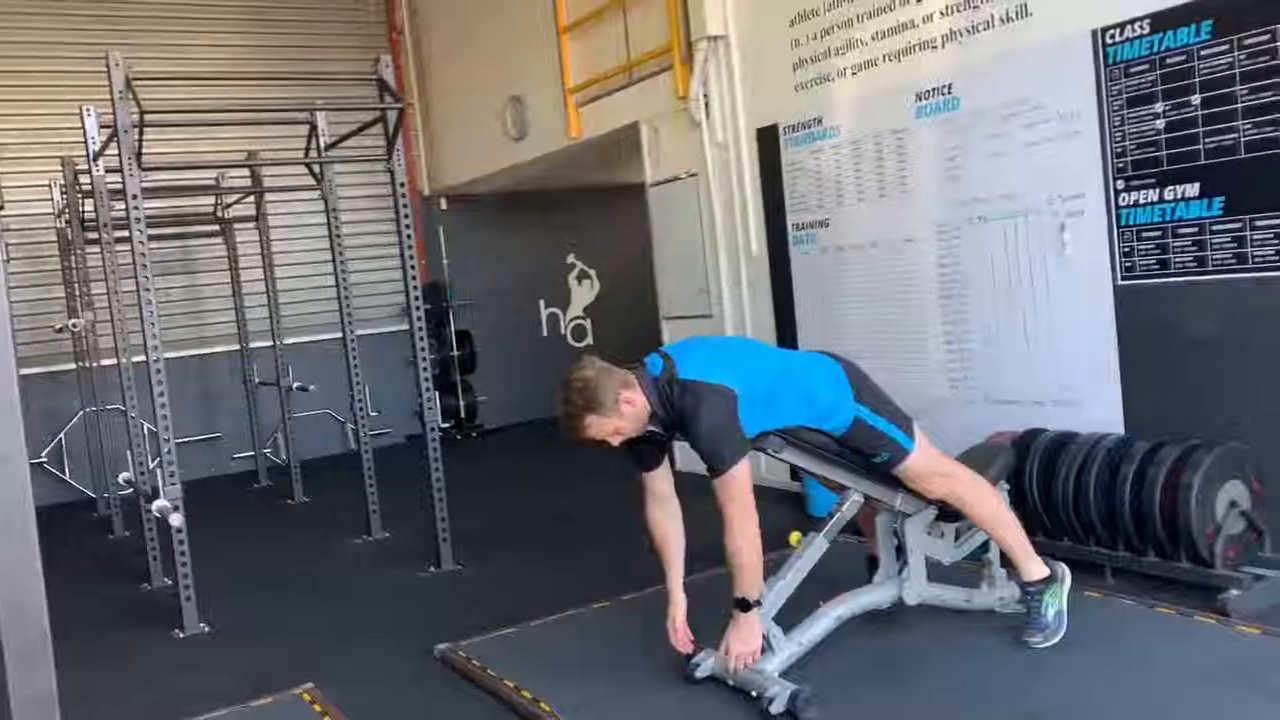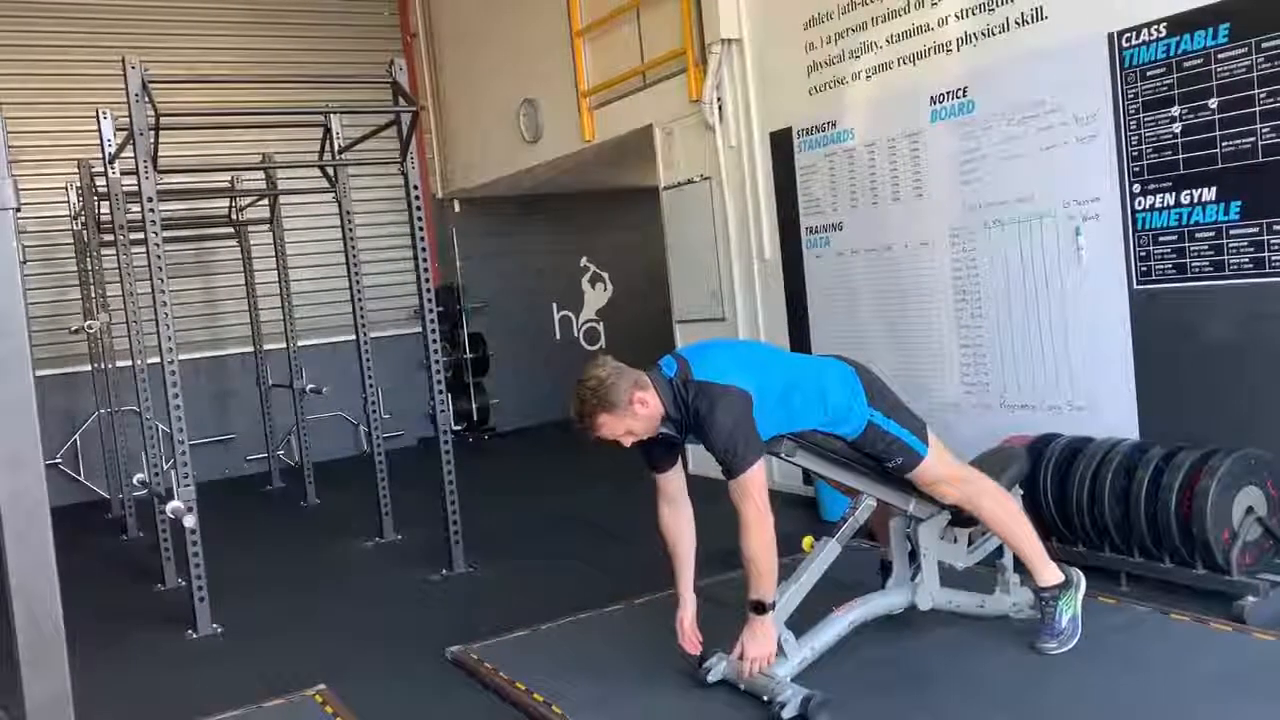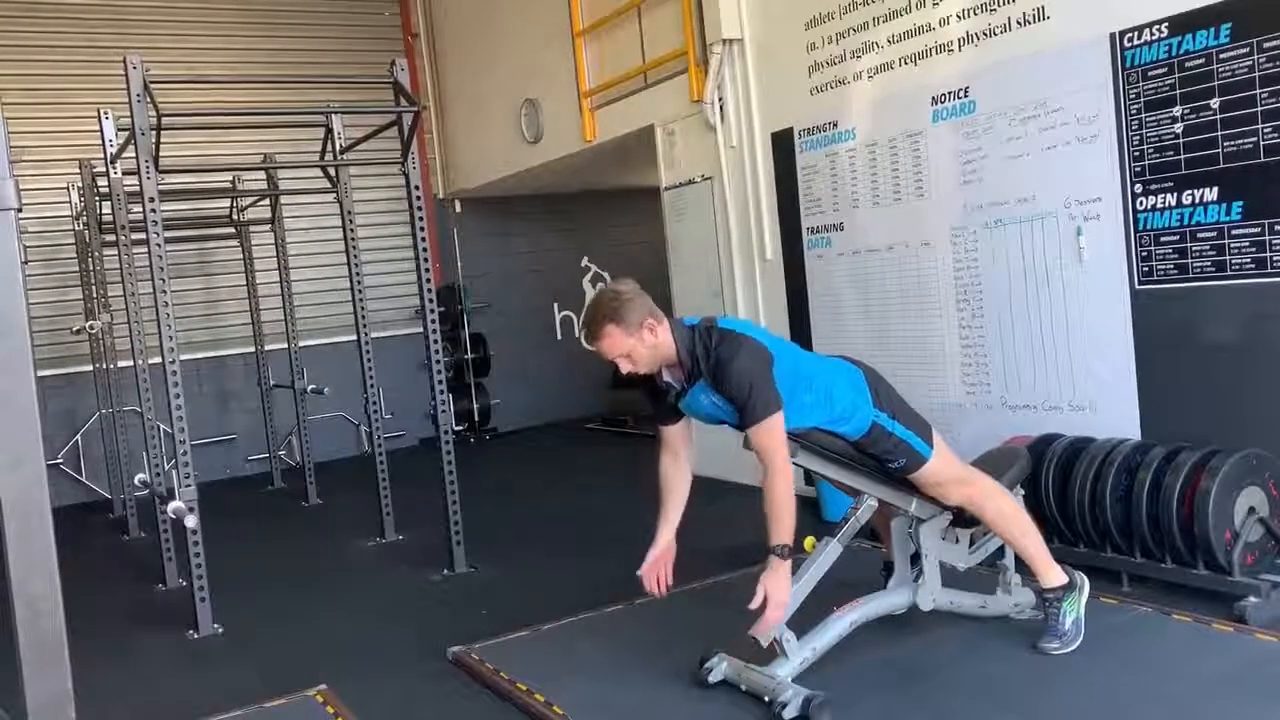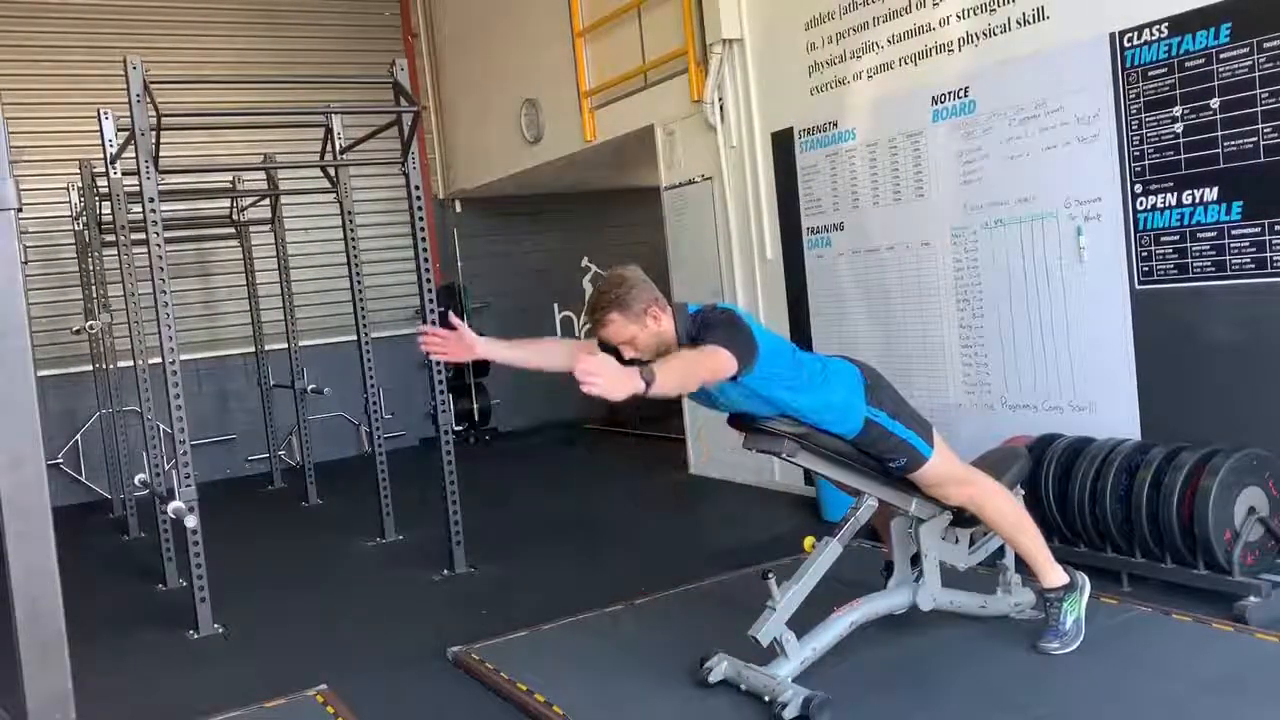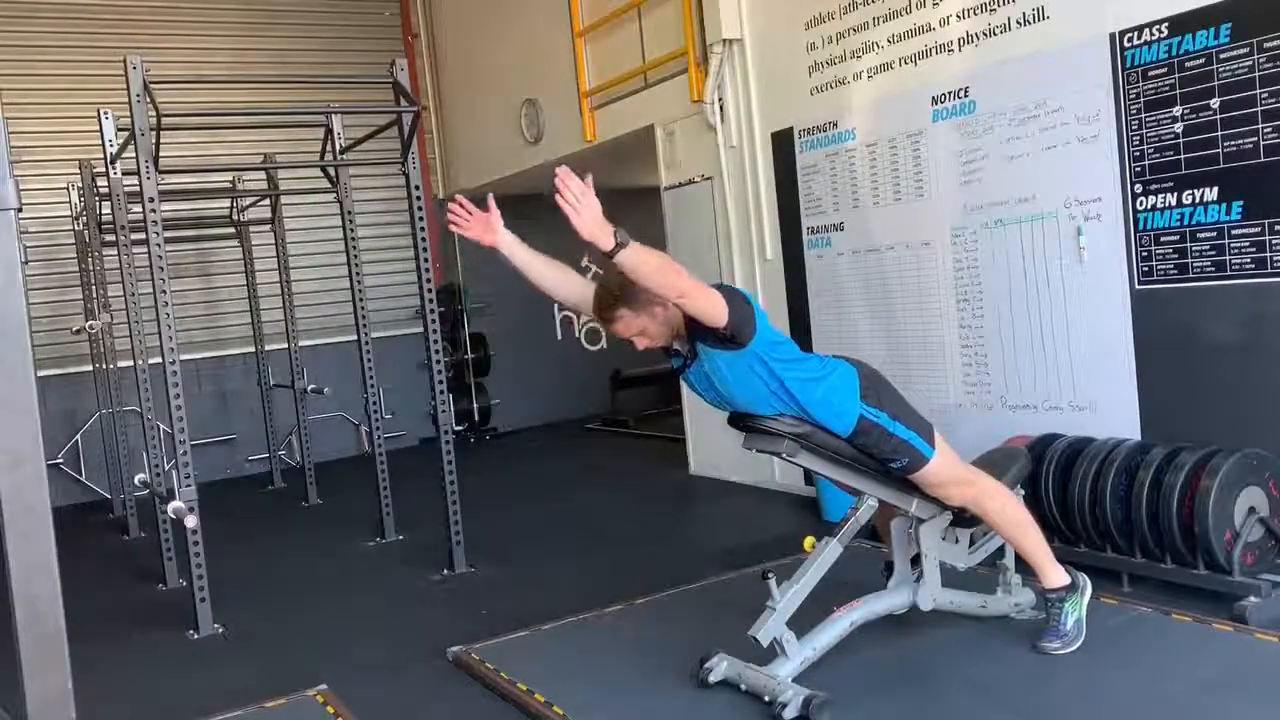
dt=1s
person 1, frame 1
left shoulder: (701, 404)
right shoulder: (639, 397)
left elbow: (740, 516)
right elbow: (660, 501)
left wrist: (746, 614)
right wrist: (676, 594)
left hip: (834, 394)
right hip: (802, 409)
left knee: (935, 477)
left ankle: (1041, 578)
person 1, frame 2
left shoulder: (715, 403)
right shoulder: (652, 402)
left elbow: (755, 516)
right elbow: (673, 501)
left wrist: (760, 616)
right wrist: (686, 596)
left hip: (848, 399)
right hip: (815, 410)
left knee: (951, 483)
left ankle: (1056, 584)
person 1, frame 3
left shoulder: (732, 355)
right shoulder: (660, 373)
left elbow: (776, 466)
right elbow: (675, 452)
left wrist: (779, 564)
right wrist: (665, 537)
left hip: (855, 402)
right hip: (815, 422)
left knee: (956, 486)
left ankle: (1059, 585)
person 1, frame 4
left shoulder: (721, 327)
right shoulder: (644, 345)
left elbow: (700, 368)
right elbow: (569, 354)
left wrist: (634, 383)
right wrist: (484, 348)
left hip: (855, 402)
right hip: (819, 421)
left knee: (956, 486)
left ankle: (1060, 587)
right ankle: (910, 571)
person 1, frame 5
left shoulder: (723, 311)
right shoulder: (665, 327)
left elbow: (680, 283)
right elbow: (574, 291)
left wrist: (606, 238)
right wrist: (502, 239)
left hip: (852, 402)
right hip: (820, 425)
left knee: (957, 485)
right knee: (877, 500)
left ankle: (1060, 585)
